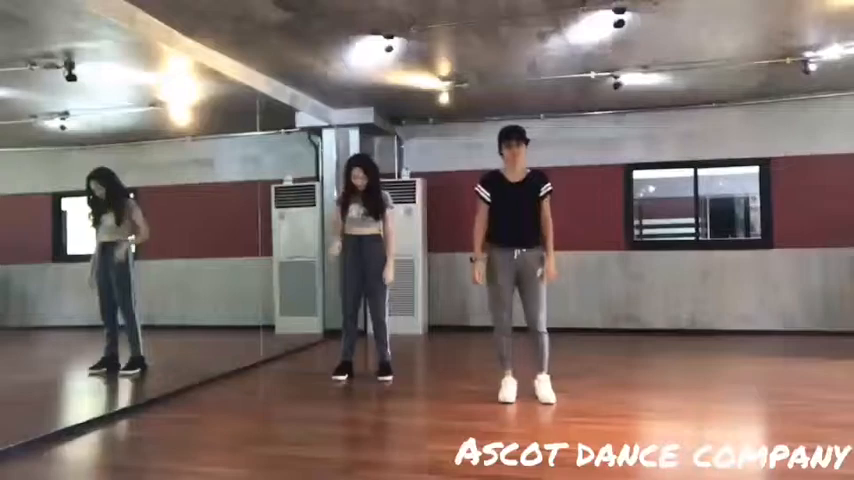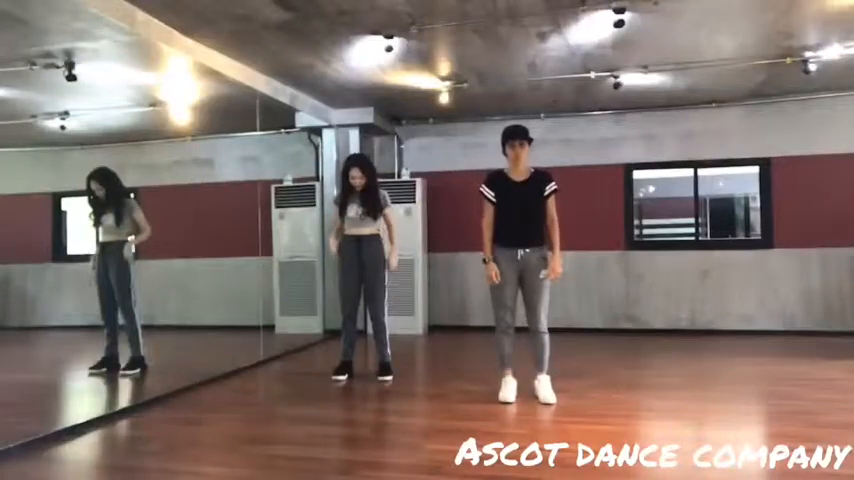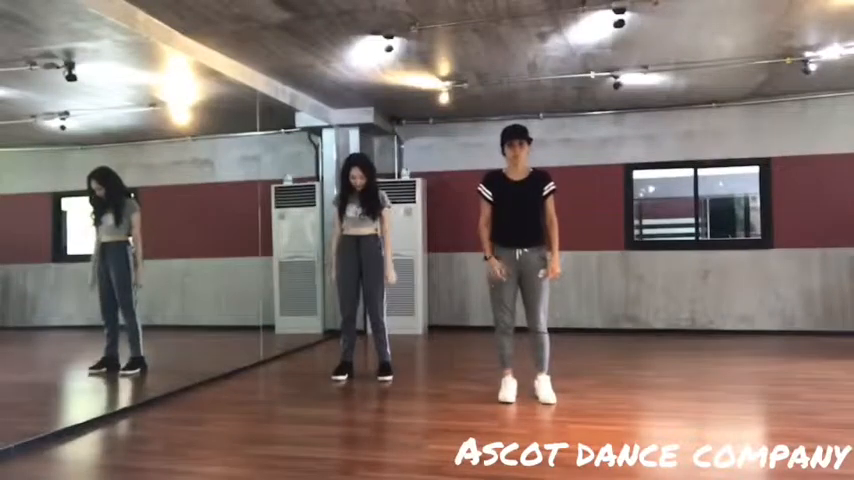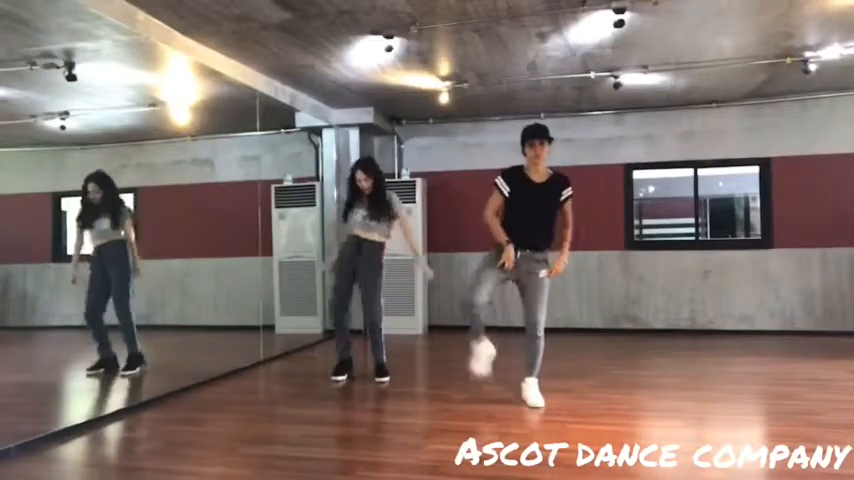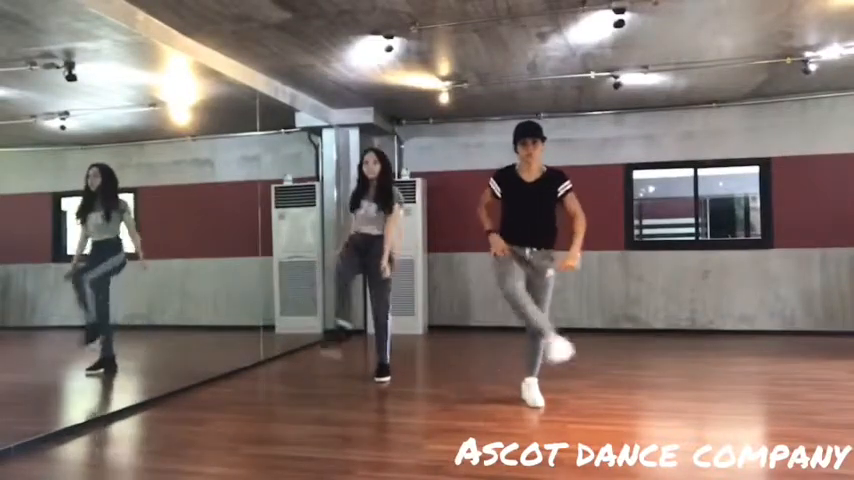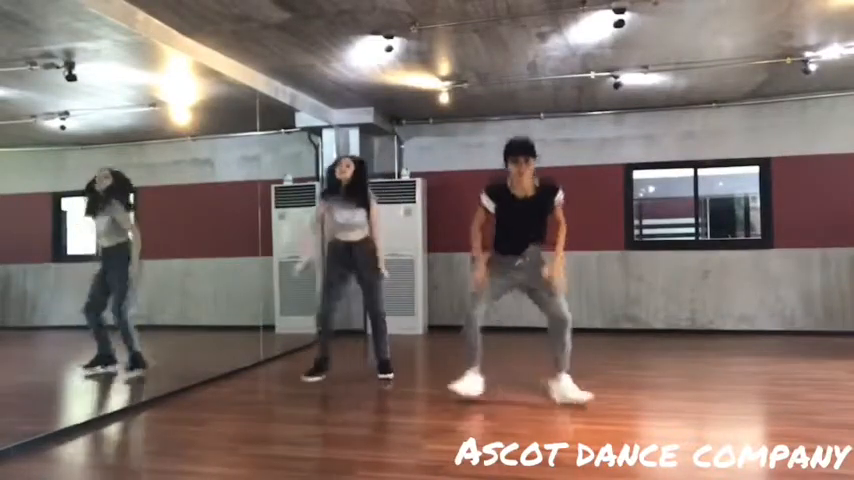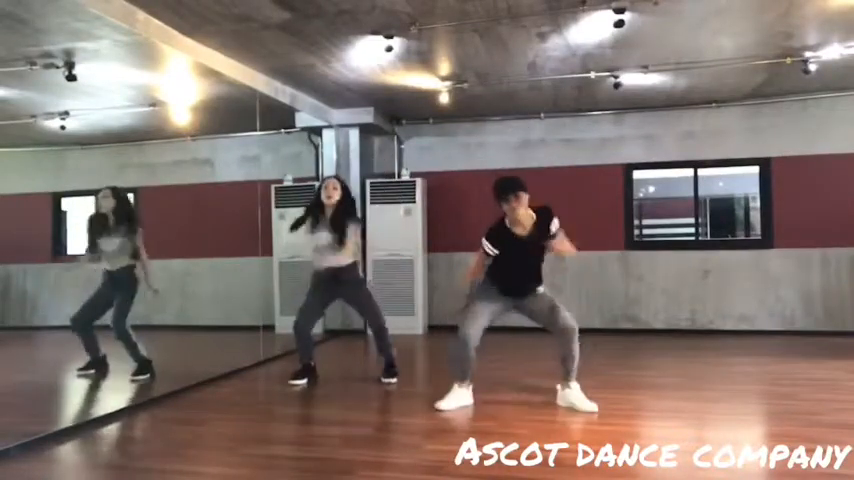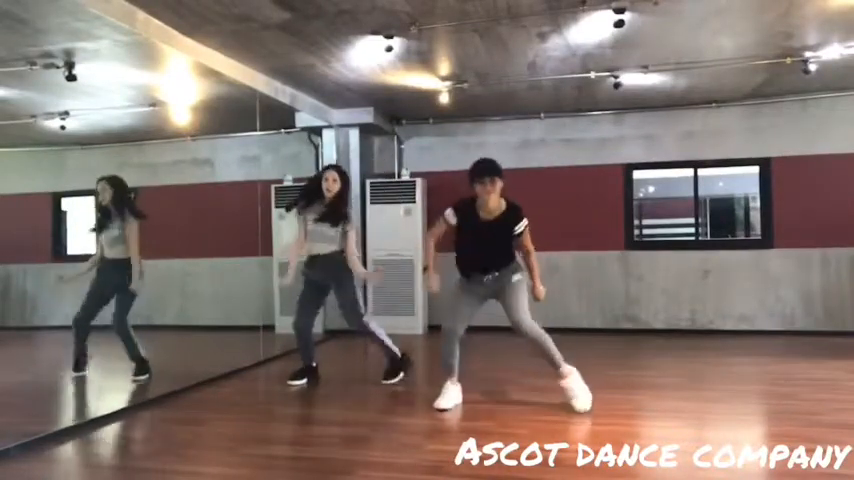
dt=0.5s
person 1, frame 1
left shoulder: (539, 180)
right shoulder: (490, 181)
left elbow: (546, 220)
right elbow: (481, 221)
left wrist: (550, 257)
right wrist: (477, 258)
left hip: (532, 255)
right hip: (500, 255)
left knee: (537, 320)
right knee: (502, 320)
left ankle: (542, 377)
right ankle: (508, 378)
person 1, frame 2
left shoulder: (543, 179)
right shoulder: (494, 181)
left elbow: (551, 219)
right elbow: (488, 222)
left wrist: (556, 255)
right wrist: (488, 259)
left hip: (535, 255)
right hip: (503, 255)
left knee: (538, 321)
right knee: (504, 320)
left ankle: (542, 378)
right ankle: (507, 378)
person 1, frame 3
left shoulder: (542, 179)
right shoulder: (491, 181)
left elbow: (551, 220)
right elbow: (484, 223)
left wrist: (555, 256)
right wrist: (489, 257)
left hip: (534, 255)
right hip: (503, 255)
left knee: (538, 321)
right knee: (504, 320)
left ankle: (542, 378)
right ankle: (508, 378)
person 1, frame 4
left shoulder: (562, 184)
right shoulder: (508, 177)
left elbow: (568, 222)
right elbow: (489, 213)
left wrist: (563, 255)
right wrist: (506, 244)
left hip: (538, 258)
right hip: (505, 253)
left knee: (535, 324)
right knee: (476, 300)
left ankle: (530, 382)
right ankle: (481, 344)
person 1, frame 5
left shoulder: (556, 179)
right shoulder: (503, 177)
left elbow: (578, 216)
right elbow: (482, 206)
left wrist: (575, 250)
right wrist: (492, 234)
left hip: (542, 256)
right hip: (510, 250)
left knee: (537, 322)
right knee: (512, 290)
left ankle: (530, 382)
right ankle: (553, 339)
person 1, frame 6
left shoulder: (549, 190)
right shoulder: (495, 193)
left elbow: (561, 225)
right elbow: (477, 226)
left wrist: (557, 262)
right wrist: (478, 261)
left hip: (534, 265)
right hip: (501, 264)
left knee: (560, 317)
right knee: (473, 316)
left ankle: (560, 381)
right ankle: (474, 374)
person 1, frame 7
left shoulder: (545, 217)
right shoulder: (497, 234)
left elbow: (567, 249)
right elbow: (478, 267)
left wrist: (564, 247)
right wrist: (469, 301)
left hip: (531, 292)
right hip: (493, 291)
left knee: (568, 327)
right knee: (467, 335)
left ankle: (568, 389)
right ankle: (462, 389)
person 1, frame 8
left shoulder: (513, 214)
right shoulder: (461, 210)
left elbow: (527, 249)
right elbow: (432, 237)
left wrist: (537, 281)
right wrist: (430, 269)
left hip: (507, 275)
right hip: (473, 279)
left knee: (523, 323)
right knee: (450, 330)
left ankle: (568, 374)
right ankle: (452, 385)
person 2, frame 1
left shoulder: (382, 197)
right shoulder: (345, 198)
left elbow: (389, 231)
right elbow: (339, 228)
left wrist: (390, 263)
right wrist: (336, 241)
left hip: (374, 249)
right hip: (351, 250)
left knee: (378, 309)
right knee: (349, 308)
left ankle: (384, 361)
right ankle: (346, 361)
person 2, frame 2
left shoulder: (379, 196)
right shoulder: (343, 197)
left elbow: (390, 225)
left wrist: (394, 249)
right wrist: (333, 237)
left hip: (372, 248)
right hip: (349, 249)
left knee: (376, 308)
right knee: (348, 308)
left ankle: (385, 361)
right ankle: (346, 361)
person 2, frame 3
left shoulder: (379, 197)
right shoulder: (342, 198)
left elbow: (386, 231)
right elbow: (338, 231)
left wrist: (389, 264)
right wrist: (334, 263)
left hip: (371, 249)
right hip: (347, 250)
left knee: (375, 309)
right knee: (347, 309)
left ankle: (385, 361)
right ankle: (346, 361)
person 2, frame 4
left shoulder: (389, 200)
right shoulder: (354, 200)
left elbow: (407, 231)
left wrist: (421, 260)
right wrist: (338, 258)
left hip: (371, 254)
right hip: (351, 251)
left knee: (371, 313)
right knee: (338, 307)
left ankle: (380, 363)
right ankle: (345, 362)
person 2, frame 5
left shoulder: (391, 194)
right shoulder: (358, 193)
left elbow: (391, 227)
left wrist: (385, 258)
right wrist: (343, 249)
left hip: (378, 248)
right hip: (356, 243)
left knee: (380, 308)
right knee: (343, 270)
left ankle: (383, 363)
right ankle: (342, 327)
person 2, frame 6
left shoulder: (366, 195)
right shoulder: (329, 196)
left elbow: (375, 229)
right elbow: (316, 226)
left wrist: (381, 259)
left hip: (364, 253)
right hip: (338, 253)
left knee: (375, 309)
right knee: (326, 309)
left ankle: (383, 361)
right ankle: (322, 360)
person 2, frame 7
left shoulder: (349, 220)
right shoulder: (314, 219)
left elbow: (349, 250)
left wrist: (331, 259)
left hip: (349, 276)
right hip: (323, 278)
left knee: (377, 322)
right knee: (301, 324)
left ankle: (389, 364)
right ankle: (308, 367)
person 2, frame 8
left shoulder: (343, 213)
right shoulder: (307, 208)
left elbow: (350, 248)
right elbow: (300, 242)
left wrist: (362, 272)
right wrist: (291, 271)
left hip: (338, 268)
right hip: (314, 269)
left knee: (357, 319)
right knee: (301, 323)
left ankle: (397, 359)
right ankle: (309, 368)
person 3, frame 1
left shoulder: (128, 204)
right shoulder: (100, 208)
left elbow: (144, 233)
right elbow: (99, 238)
left wrist: (126, 244)
right wrist: (93, 266)
left hip: (119, 256)
right hip: (102, 257)
left knee: (126, 307)
right knee: (107, 309)
left ankle: (137, 357)
right ankle: (110, 357)
person 3, frame 2
left shoulder: (128, 204)
right shoulder: (100, 207)
left elbow: (147, 230)
left wrist: (131, 243)
right wrist: (95, 254)
left hip: (118, 254)
right hip: (103, 256)
left knee: (126, 306)
right knee: (107, 309)
left ankle: (137, 357)
right ankle: (110, 357)
person 3, frame 3
left shoulder: (129, 205)
right shoulder: (101, 208)
left elbow: (136, 237)
right elbow: (98, 238)
left wrist: (139, 267)
right wrist: (93, 267)
left hip: (121, 254)
right hip: (103, 257)
left knee: (127, 307)
right knee: (107, 310)
left ankle: (137, 358)
right ankle: (110, 357)
person 3, frame 4
left shoulder: (120, 210)
right shoulder: (86, 213)
left elbow: (130, 237)
right elbow: (79, 241)
left wrist: (136, 261)
right wrist: (74, 266)
left hip: (119, 255)
right hip: (98, 259)
left knee: (121, 306)
right knee: (92, 311)
left ankle: (135, 356)
right ankle: (107, 357)
person 3, frame 5
left shoulder: (119, 204)
right shoulder: (87, 207)
left elbow: (133, 231)
right elbow: (83, 238)
left wrist: (140, 256)
right wrist: (74, 263)
left hip: (113, 251)
right hip: (96, 253)
left knee: (82, 278)
left ankle: (93, 326)
right ankle: (107, 357)
person 3, frame 6
left shoulder: (114, 204)
right shoulder: (99, 206)
left elbow: (135, 232)
left wrist: (134, 262)
left hip: (121, 259)
right hip: (107, 261)
left knee: (119, 310)
right knee: (91, 309)
left ankle: (136, 359)
right ankle: (106, 356)
person 3, frame 7
left shoulder: (130, 229)
right shoulder: (98, 227)
left elbow: (142, 255)
right elbow: (95, 255)
left wrist: (147, 282)
left hip: (126, 280)
right hip: (109, 281)
left knee: (119, 325)
right knee: (79, 321)
left ankle: (144, 363)
right ankle: (98, 360)
person 3, frame 8
left shoulder: (127, 216)
right shoulder: (104, 219)
left elbow: (134, 248)
right elbow: (100, 255)
left wrist: (136, 277)
right wrist: (76, 275)
left hip: (125, 272)
right hip: (105, 273)
left knee: (119, 322)
right knee: (81, 320)
left ankle: (141, 363)
right ankle: (80, 360)
